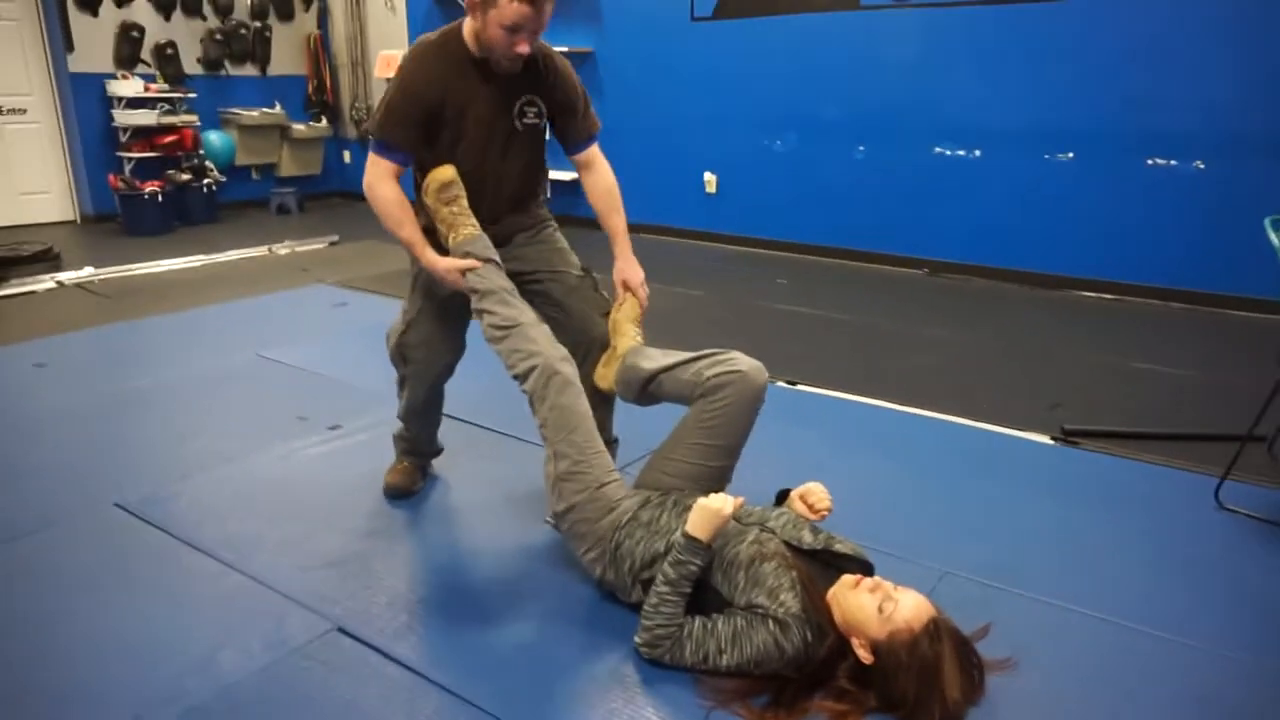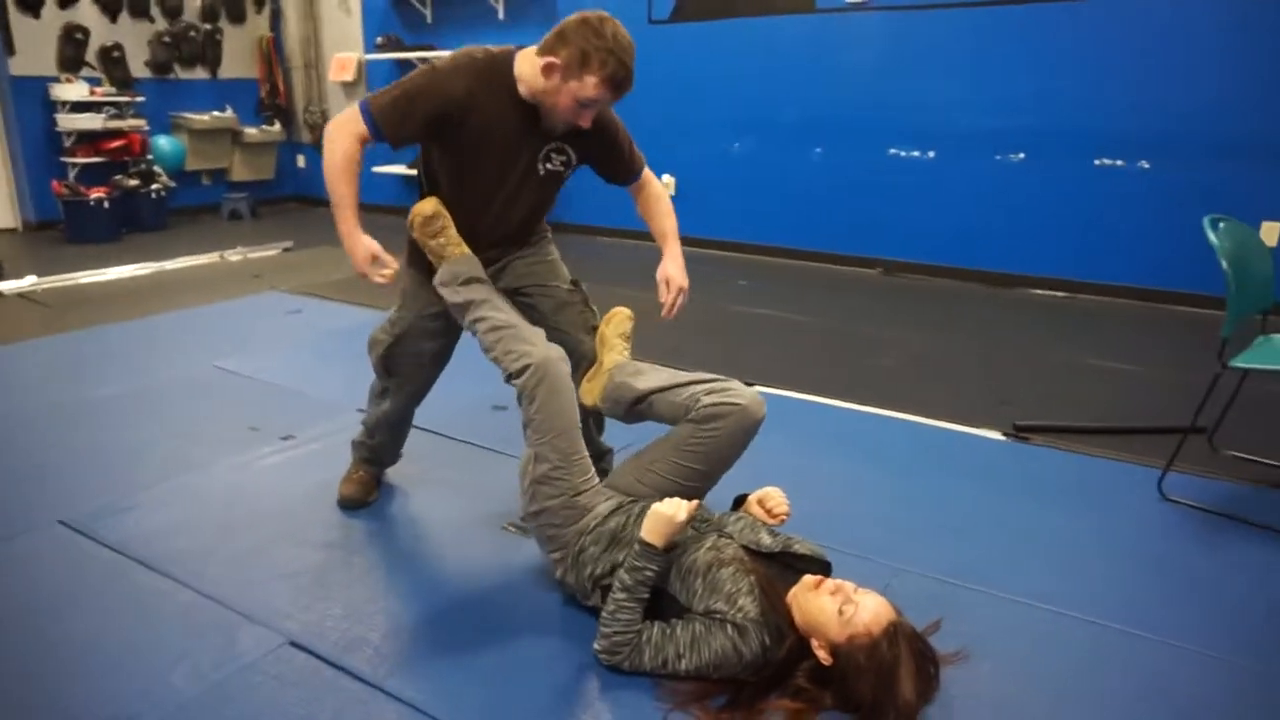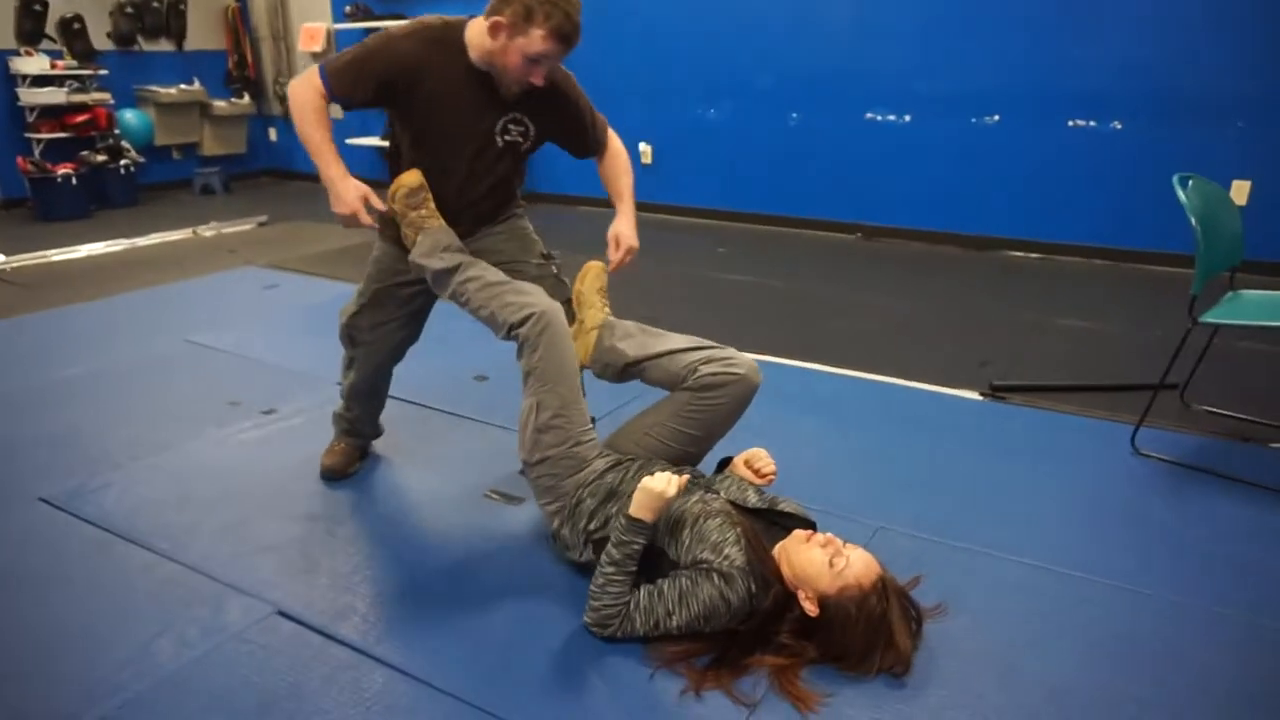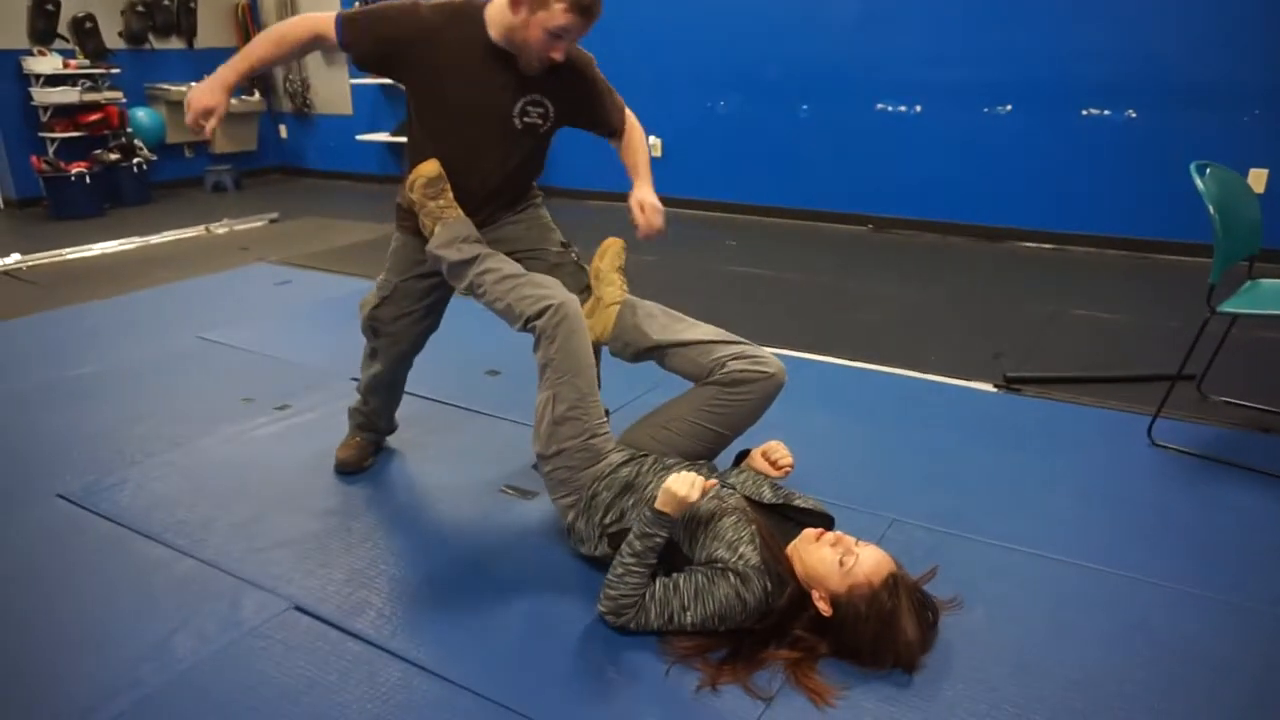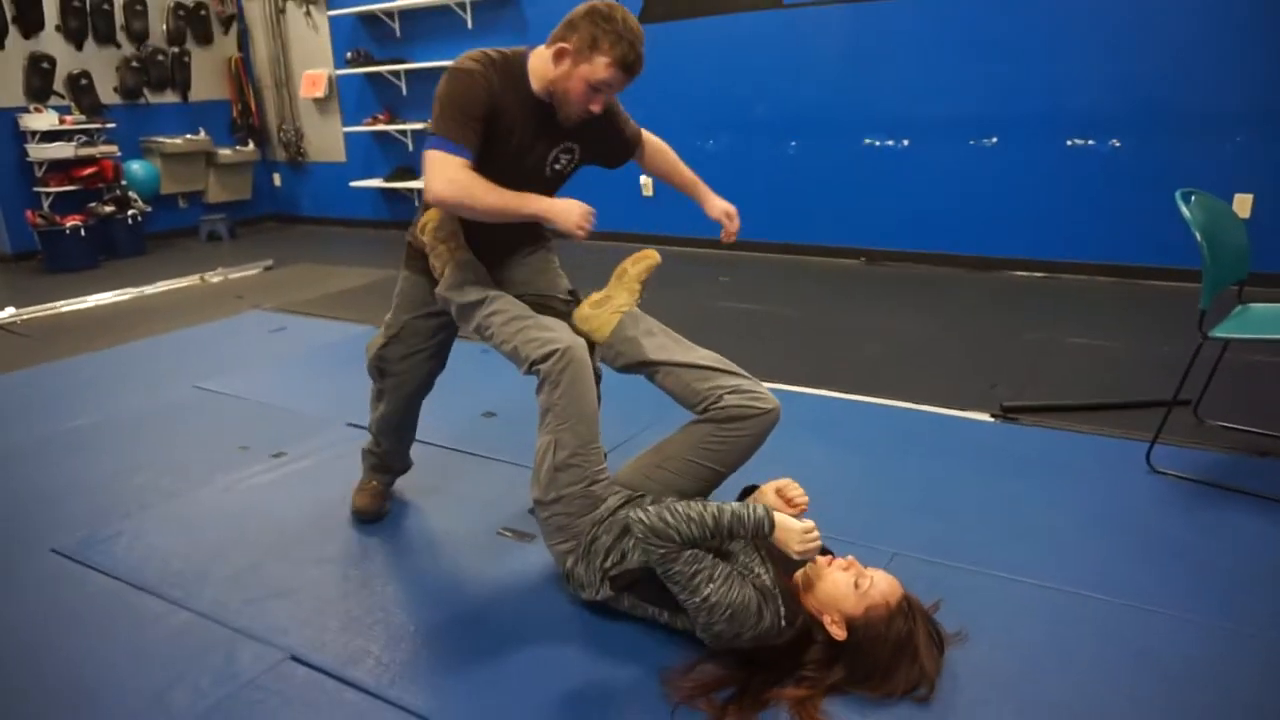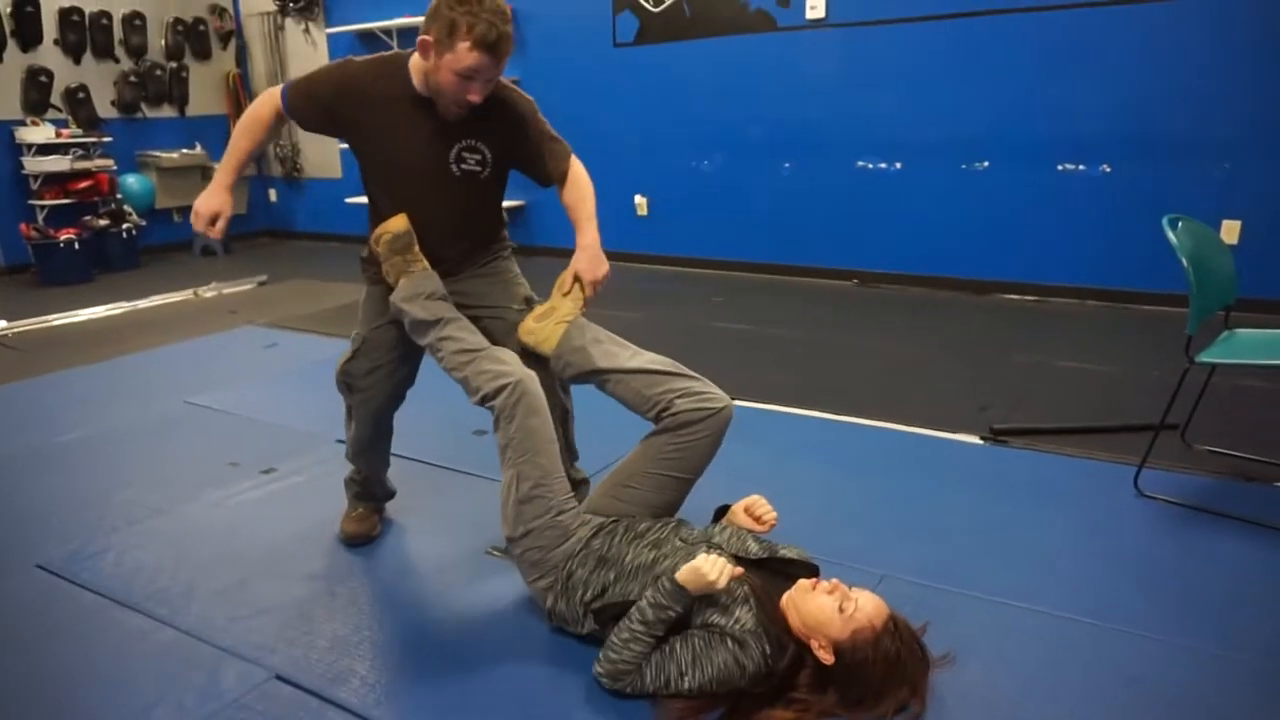
dt=0.5s
person 1, frame 1
left shoulder: (784, 636)
right shoulder: (846, 566)
left elbow: (657, 641)
left wrist: (694, 540)
right wrist: (792, 504)
left hip: (620, 534)
right hip: (667, 505)
left knee: (550, 372)
right knee: (740, 376)
left ankle: (469, 242)
right ankle: (627, 362)
person 1, frame 2
left shoulder: (744, 640)
right shoulder: (804, 568)
left elbow: (616, 646)
left wrist: (648, 544)
right wrist: (749, 509)
left hip: (588, 541)
right hip: (632, 507)
left knee: (542, 365)
right knee: (738, 406)
left ankle: (457, 269)
right ankle: (613, 380)
person 1, frame 3
left shoulder: (731, 589)
right shoulder: (788, 525)
left elbow: (606, 616)
left wrist: (638, 519)
right wrist: (734, 471)
left hip: (583, 497)
right hip: (634, 468)
left knee: (541, 315)
right knee: (733, 374)
left ankle: (433, 243)
right ankle: (598, 338)
person 1, frame 4
left shoulder: (743, 591)
right shoulder: (803, 519)
left elbow: (618, 606)
left wrist: (664, 511)
right wrist: (753, 463)
left hip: (594, 492)
right hip: (639, 464)
left knee: (556, 309)
right knee: (758, 372)
left ankle: (450, 233)
right ankle: (615, 315)
person 1, frame 5
left shoulder: (748, 615)
right shoulder: (801, 562)
left elbow: (653, 529)
left wrist: (761, 517)
right wrist: (761, 504)
left hip: (588, 540)
right hip: (625, 504)
left knee: (561, 351)
right knee: (753, 407)
left ankle: (459, 277)
right ankle: (615, 321)
person 1, frame 6
left shoulder: (745, 653)
right shoulder: (792, 573)
left elbow: (616, 669)
left wrist: (678, 586)
right wrist: (732, 521)
left hip: (568, 565)
right hip: (612, 530)
left knee: (515, 387)
right knee: (703, 406)
left ankle: (415, 284)
right ankle: (559, 331)
person 2, frame 1
left shoulder: (550, 71)
right shoulder: (427, 67)
left elbow: (591, 164)
right elbow: (379, 178)
left wrist: (623, 254)
right wrist: (427, 258)
left hip: (527, 230)
right hip: (450, 241)
left knee: (594, 337)
right knee: (422, 358)
right ankle: (414, 451)
person 2, frame 2
left shoulder: (593, 121)
right shoulder: (460, 82)
left elbow: (643, 183)
right elbow: (345, 129)
left wrist: (671, 254)
right wrist: (349, 230)
left hip: (522, 250)
left knee: (584, 355)
right knee: (402, 366)
left ankle: (589, 473)
right ankle: (369, 461)
person 2, frame 3
left shoulder: (552, 88)
right shoulder: (413, 49)
left elbow: (607, 145)
right elbow: (306, 87)
left wrist: (624, 214)
right wrist: (335, 178)
left hip: (494, 224)
right knee: (369, 338)
right ankle: (353, 433)
person 2, frame 4
left shoulder: (572, 69)
left elbow: (624, 124)
left wrist: (642, 185)
right wrist: (223, 82)
left hip: (515, 215)
right knee: (391, 334)
right ankle: (368, 429)
person 2, frame 5
left shoulder: (596, 110)
right shoulder: (476, 78)
left elbow: (641, 146)
right elbow: (443, 186)
left wrist: (707, 198)
right wrist: (547, 209)
left hip: (521, 253)
right knee: (400, 374)
right ankle: (380, 471)
person 2, frame 6
left shoulder: (509, 108)
right shoulder: (362, 84)
left elbow: (568, 169)
right elbow: (271, 105)
left wrist: (589, 238)
right wrist: (221, 185)
left hip: (482, 268)
left knee: (540, 381)
right knee: (369, 396)
left ankle: (569, 496)
right ankle: (366, 495)
